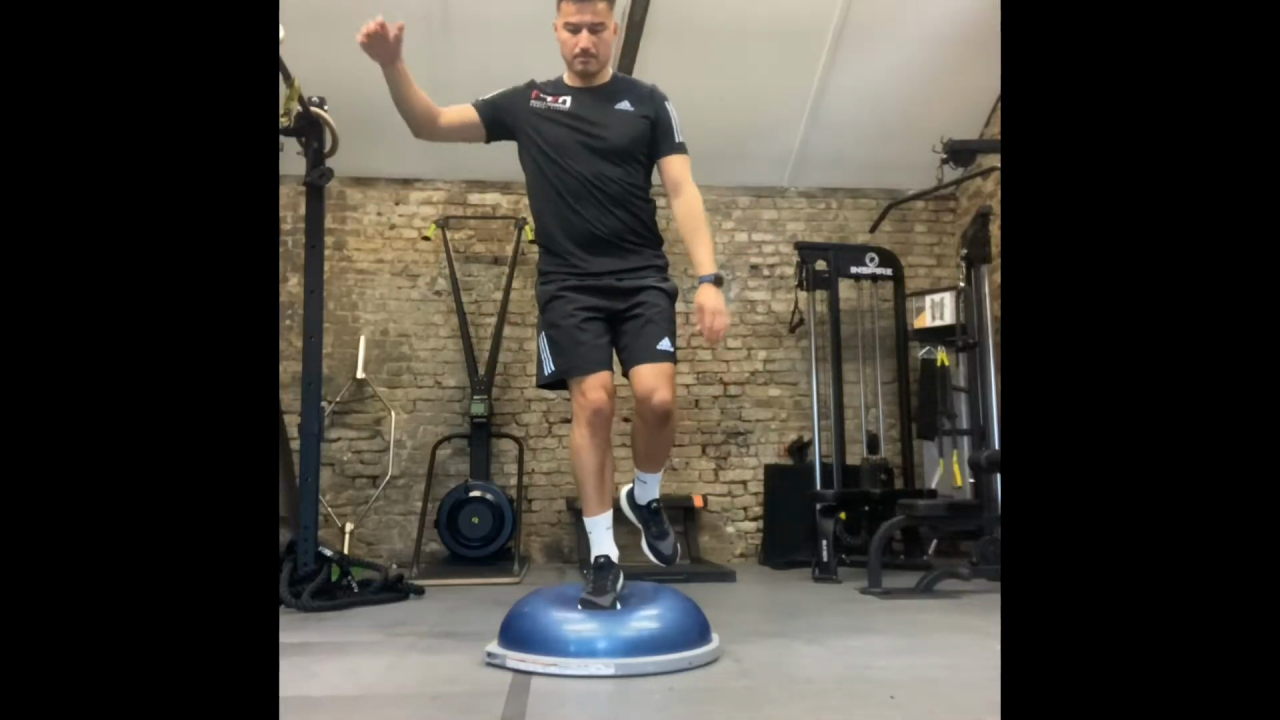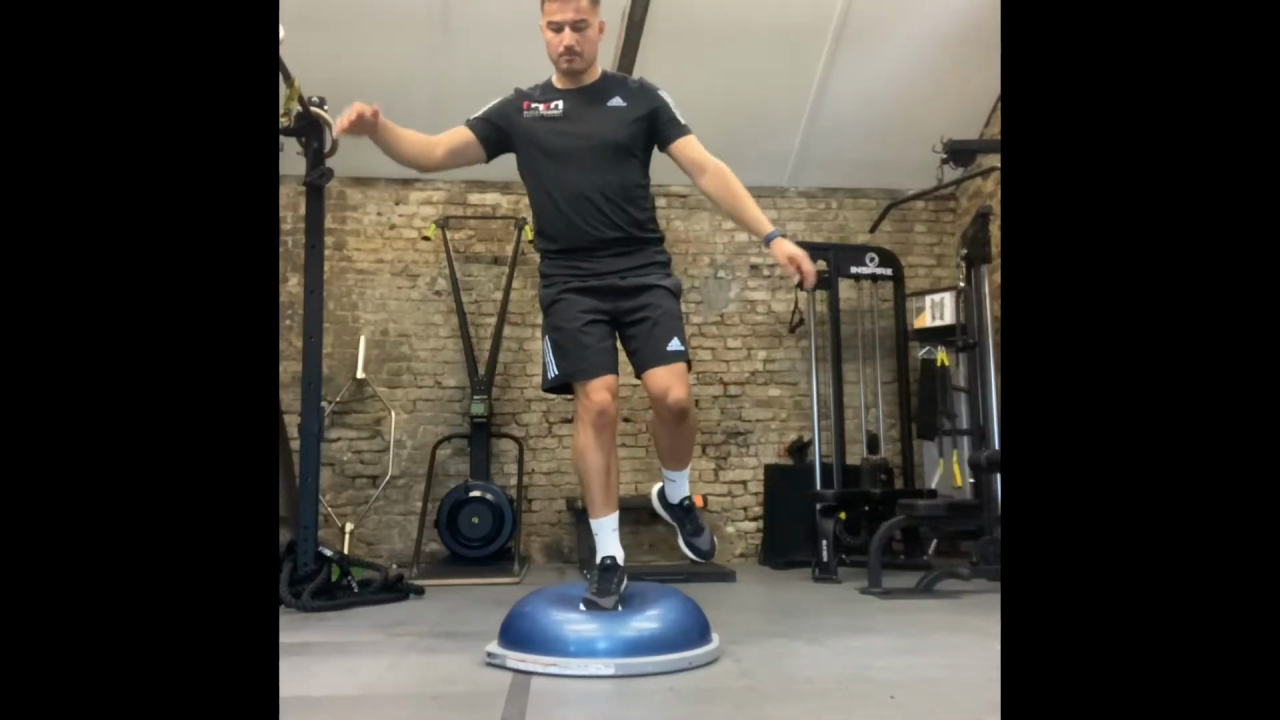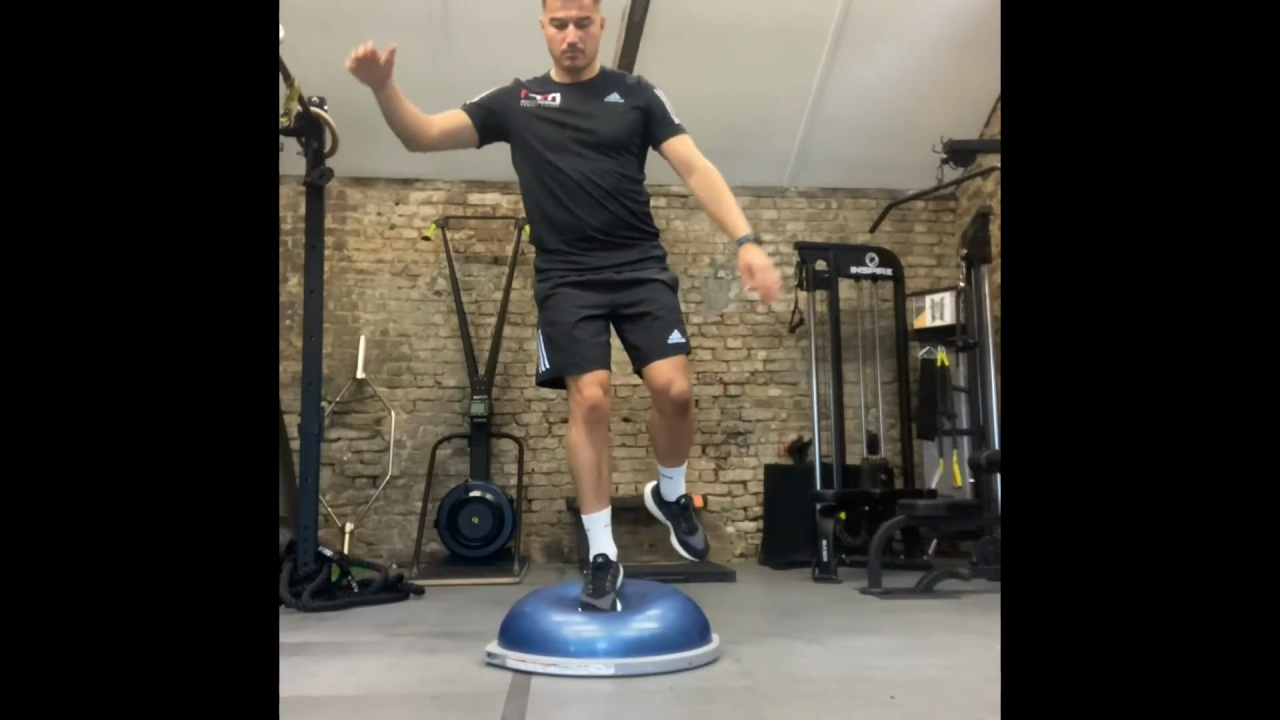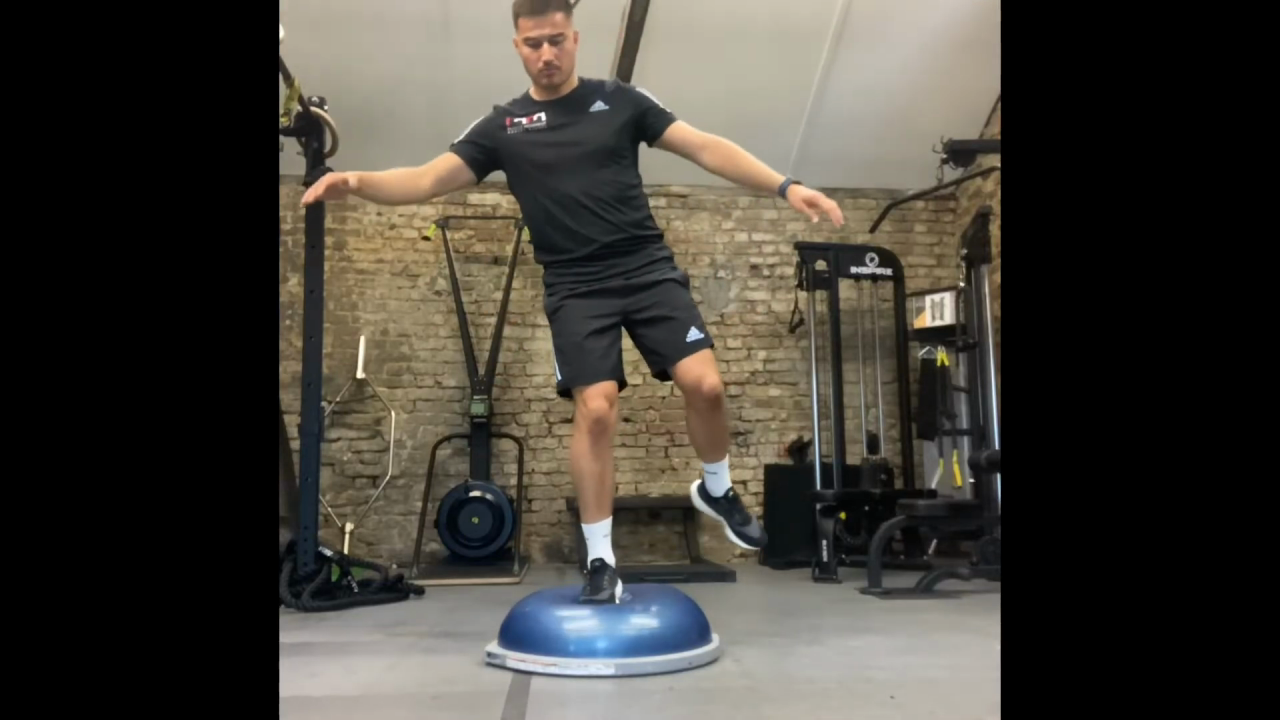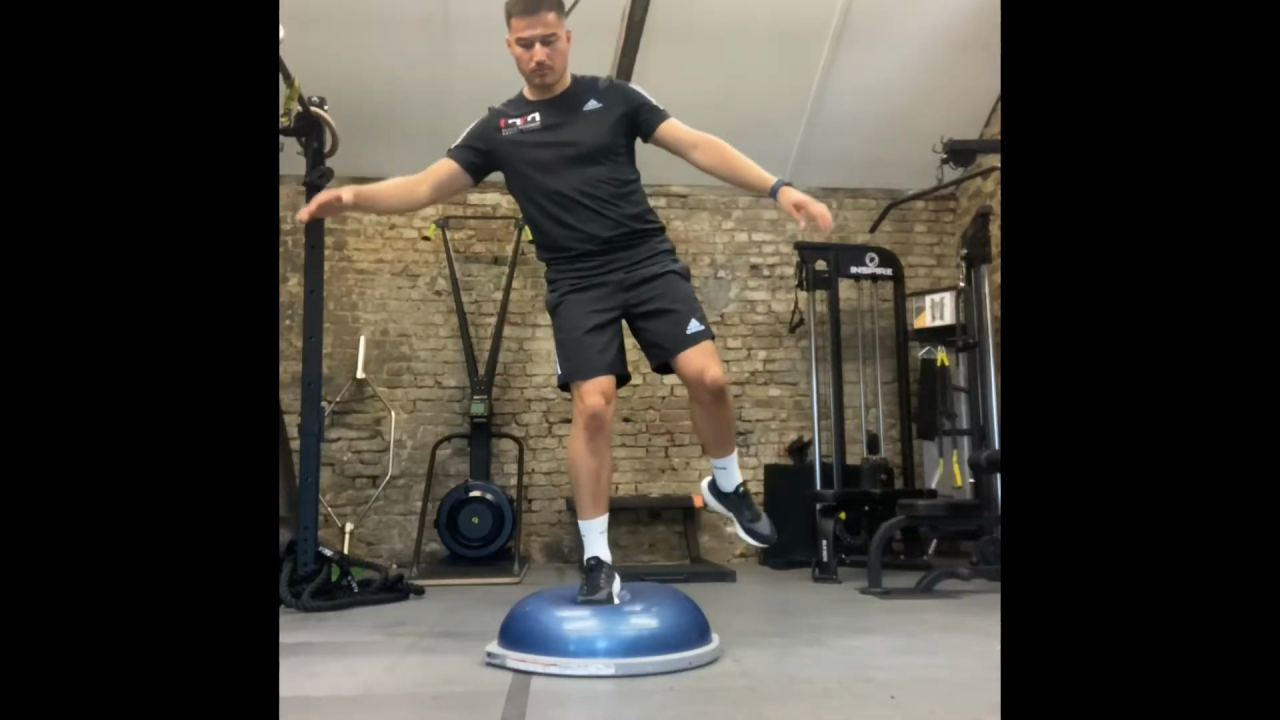
dt=0.4s
person 1, frame 1
left shoulder: (648, 102)
right shoulder: (527, 101)
left elbow: (682, 192)
right elbow: (430, 121)
left wrist: (707, 279)
right wrist: (392, 61)
left hip: (640, 274)
right hip: (569, 281)
left knee: (657, 397)
right knee: (591, 402)
left ankle: (645, 498)
right ankle: (603, 555)
person 1, frame 2
left shoulder: (641, 97)
right shoulder: (519, 110)
left elbow: (705, 169)
right elbow: (433, 154)
left wrist: (771, 235)
right wrist: (376, 128)
left hip: (644, 272)
right hip: (572, 283)
left knee: (673, 396)
right knee: (597, 406)
left ankle: (674, 496)
right ankle: (609, 557)
person 1, frame 3
left shoulder: (637, 95)
right shoulder: (516, 99)
left elbow: (695, 169)
right elbow: (423, 132)
left wrist: (746, 239)
right wrist: (383, 84)
left hip: (639, 265)
right hip: (567, 277)
left knee: (674, 388)
right knee: (589, 399)
left ankle: (670, 495)
right ankle: (603, 555)
person 1, frame 4
left shoulder: (621, 100)
right shoulder: (502, 126)
left elbow: (704, 147)
right elbow: (427, 181)
left wrist: (785, 186)
right wrist: (358, 181)
left hip: (648, 269)
right hip: (576, 287)
left knee: (705, 384)
right knee: (595, 410)
left ankle: (716, 489)
right ankle: (600, 561)
person 1, frame 5
left shoulder: (614, 96)
right shoulder: (499, 126)
left elbow: (695, 145)
right elbow: (425, 185)
left wrist: (777, 187)
right wrist: (354, 195)
left hip: (648, 261)
right hip: (577, 282)
left knee: (706, 377)
right knee: (592, 406)
left ankle: (727, 486)
right ankle: (597, 559)
